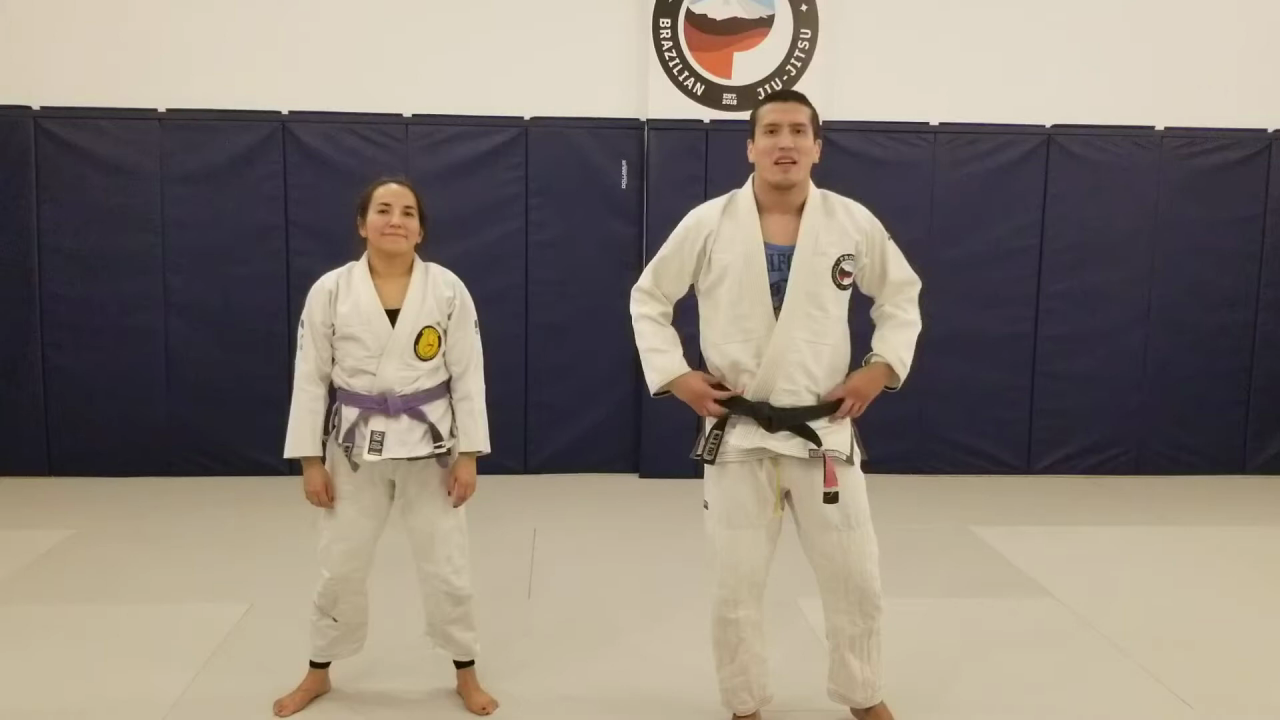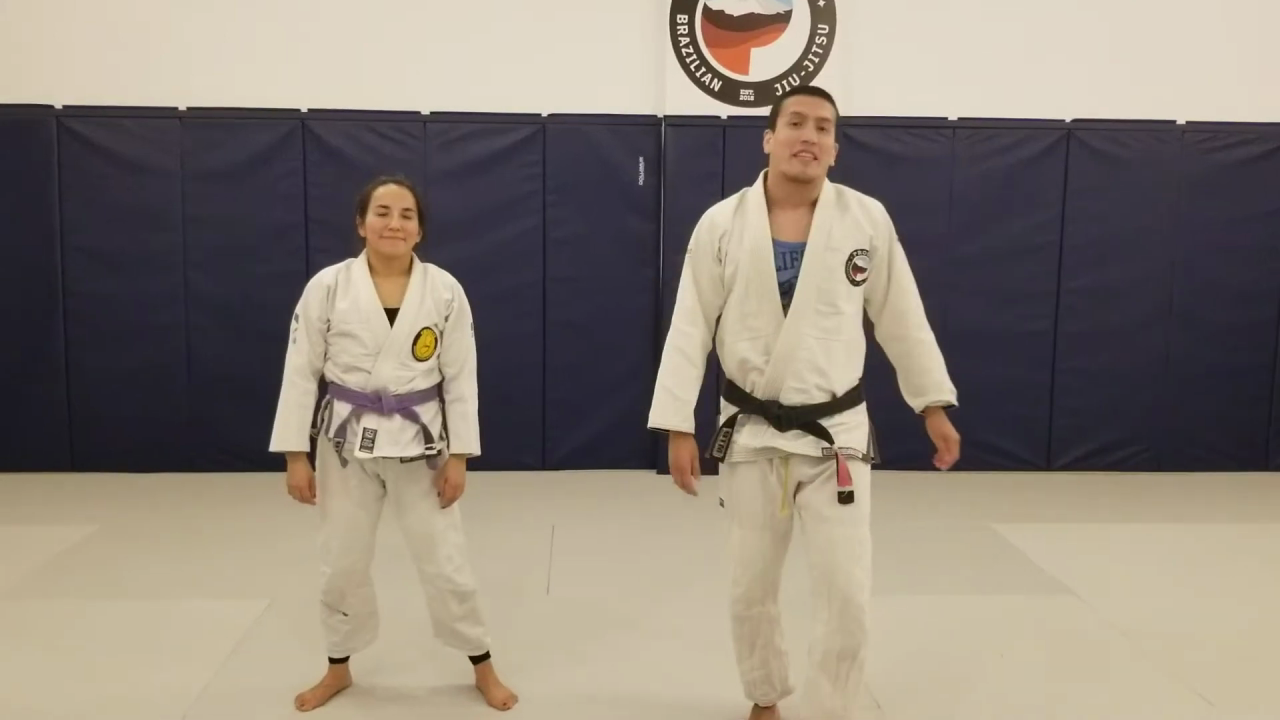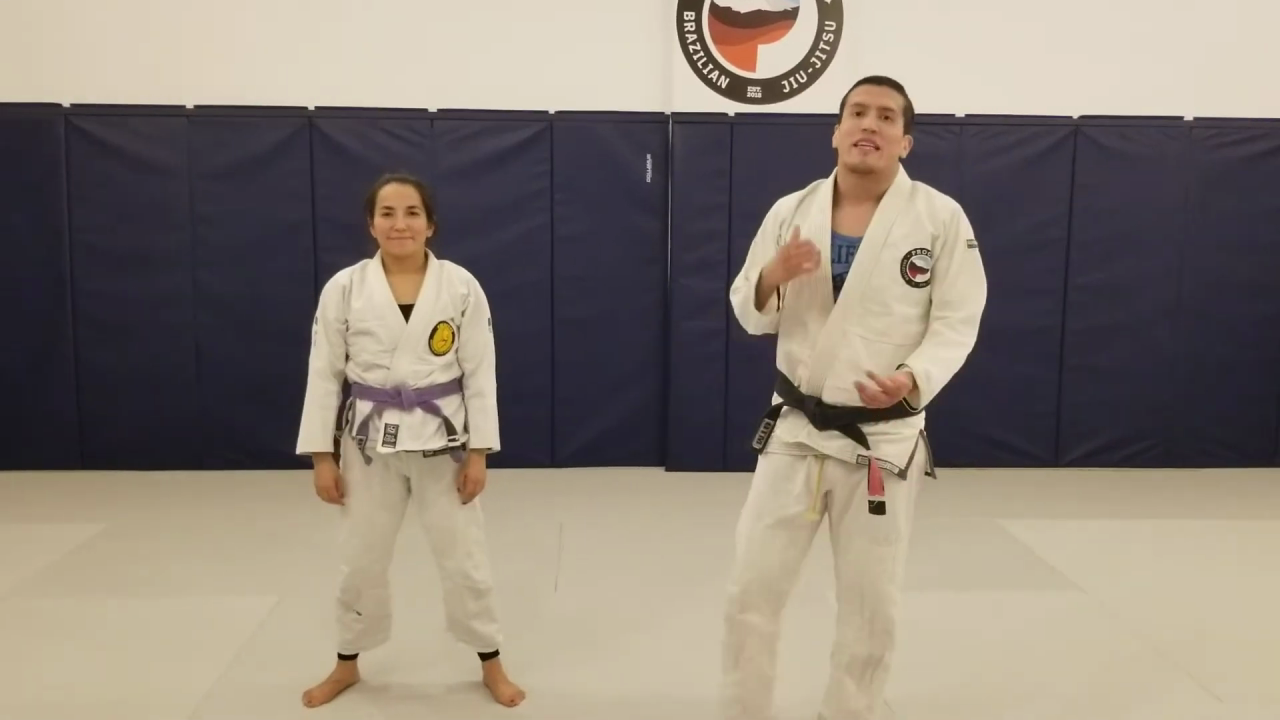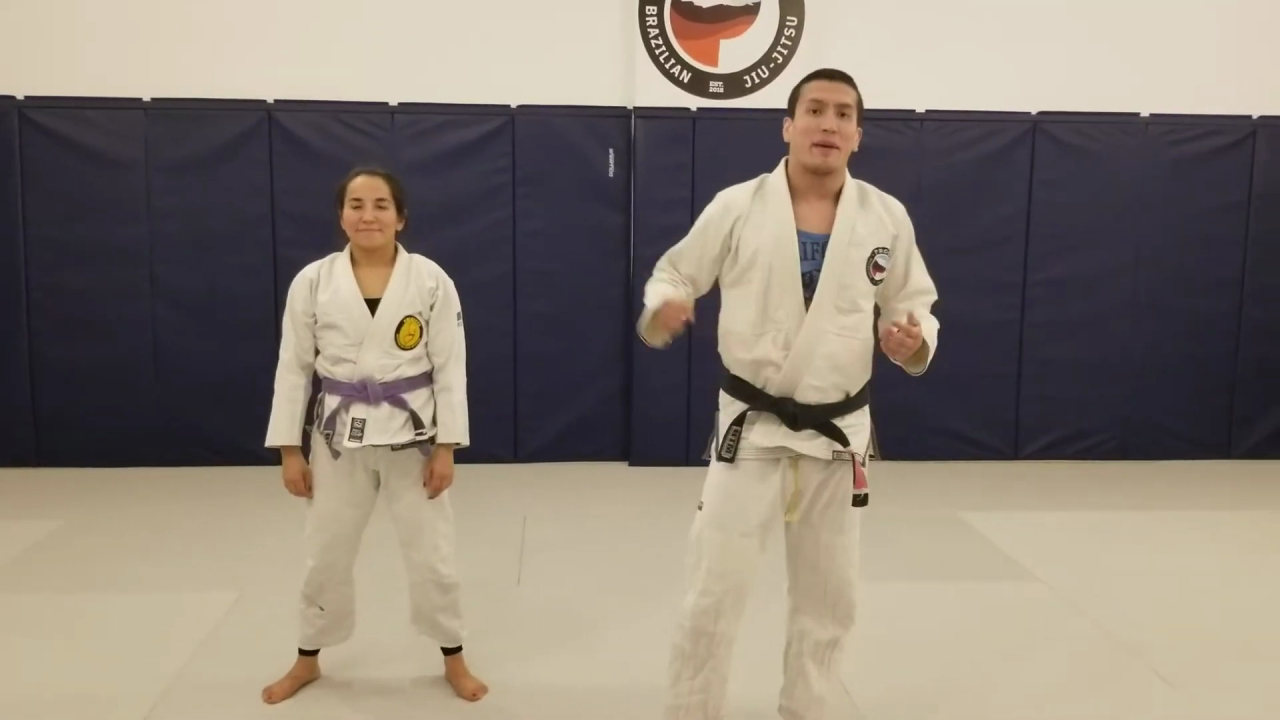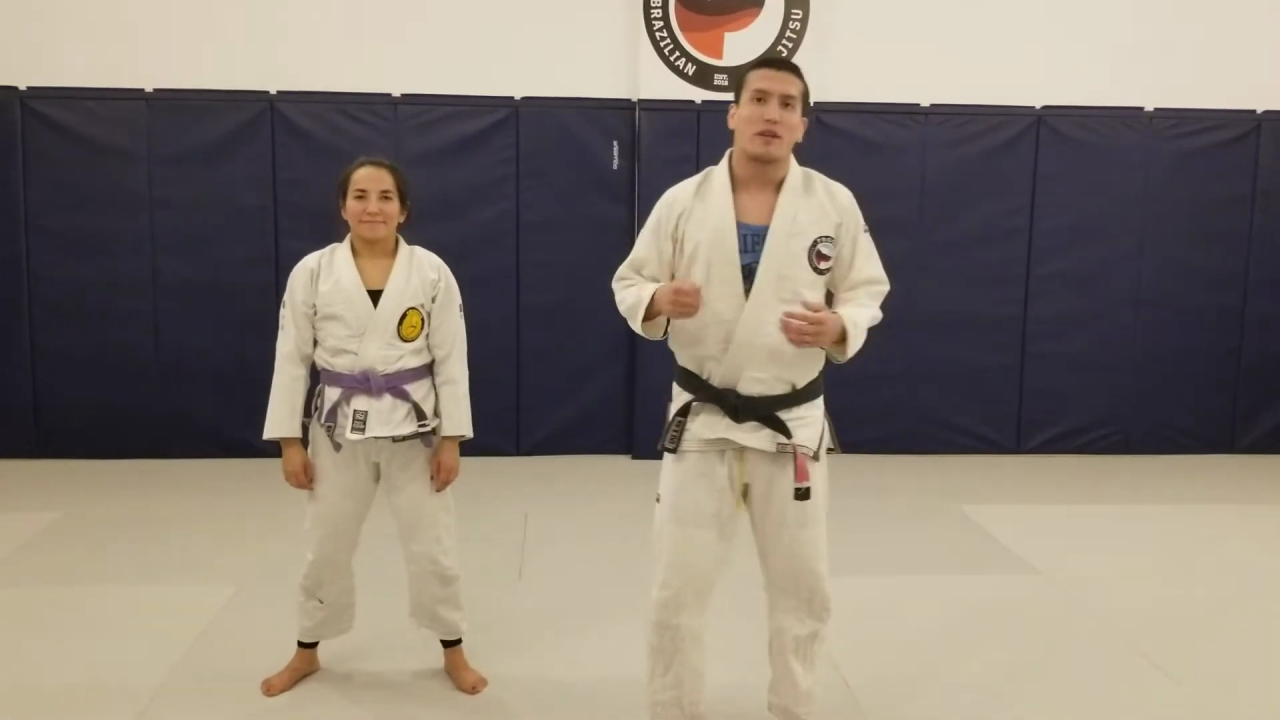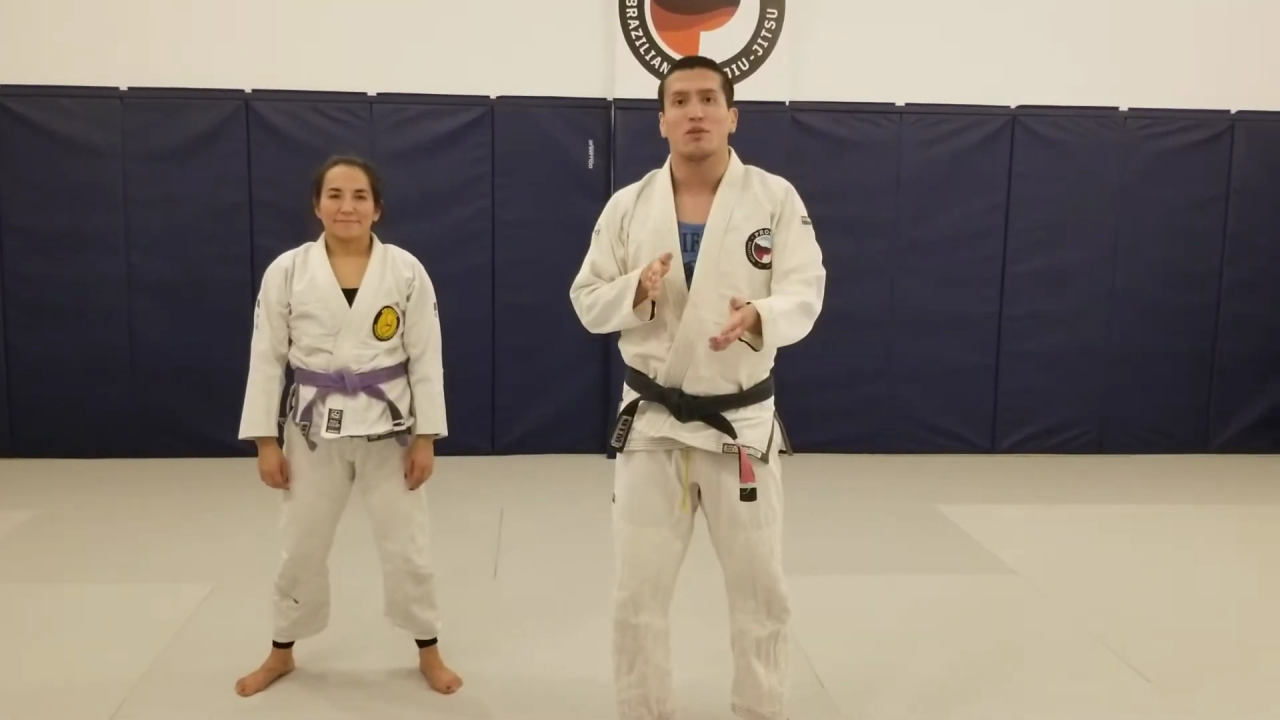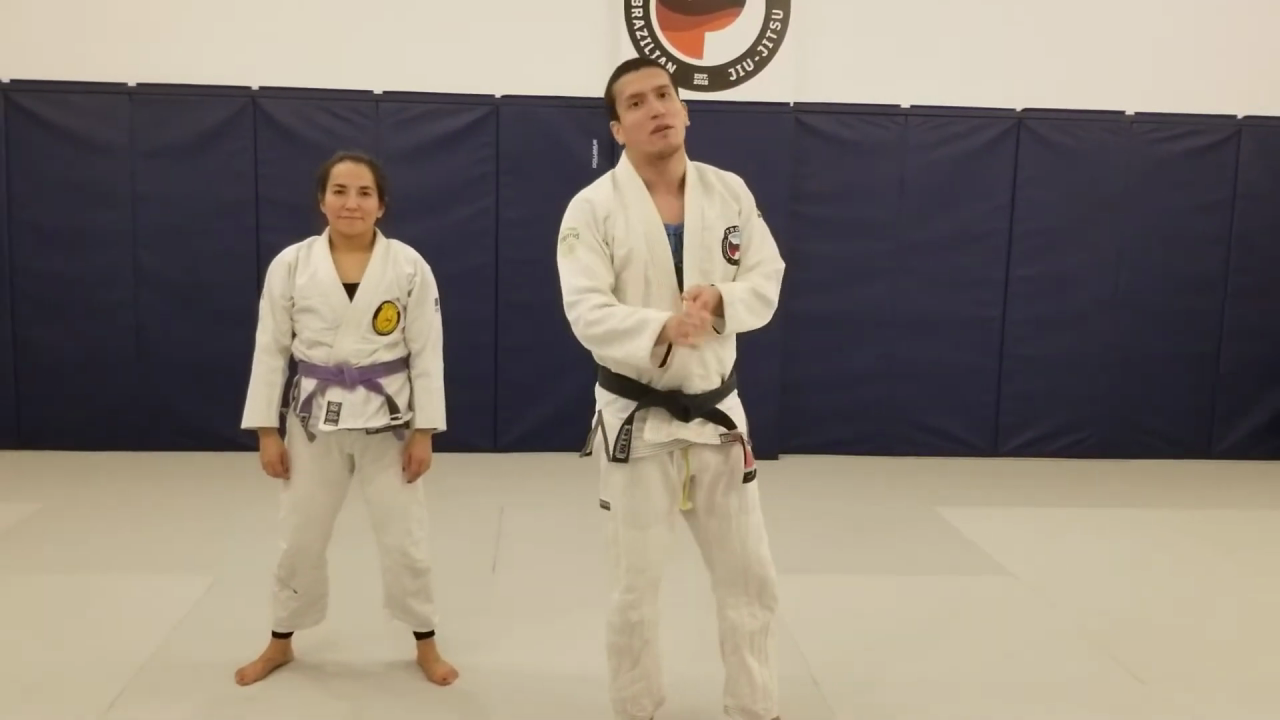
dt=0.7s
person 1, frame 1
left shoulder: (854, 223)
right shoulder: (707, 224)
left elbow: (903, 295)
right elbow: (647, 300)
left wrist: (883, 367)
right wrist: (675, 375)
left hip: (822, 433)
right hip: (738, 435)
left knee: (855, 580)
right knee: (736, 588)
person 1, frame 2
left shoulder: (867, 219)
right shoulder: (721, 223)
left elbow: (900, 318)
right elbow: (690, 327)
left wrist: (933, 404)
right wrist: (676, 426)
left hip: (837, 433)
right hip: (751, 432)
left knee: (844, 595)
right knee: (751, 588)
person 1, frame 3
left shoulder: (941, 217)
right shoulder: (791, 211)
left elbow: (956, 323)
right elbow: (744, 303)
left wrist: (912, 381)
right wrist: (772, 279)
left hip: (884, 437)
right hip: (795, 430)
left knee: (870, 606)
right knee: (751, 591)
person 1, frame 4
left shoulder: (887, 216)
right shoulder: (736, 207)
left elbow: (910, 302)
right elbow: (679, 278)
left wrist: (917, 341)
right wrist: (660, 307)
left hip: (839, 433)
right hip: (753, 428)
left knee: (828, 595)
right knee: (713, 593)
person 1, frame 5
left shoulder: (833, 203)
right shoulder: (682, 201)
left elbow: (866, 292)
right elbow: (627, 285)
left wrist: (839, 328)
right wrist: (658, 301)
left hip: (792, 424)
right hip: (702, 421)
left knee: (802, 587)
right knee: (678, 588)
person 1, frame 6
left shoulder: (776, 198)
right shoulder: (628, 205)
left elbow: (804, 295)
right elbow: (589, 302)
left wrist: (756, 318)
right wrist: (638, 289)
left hip: (742, 422)
right hip: (652, 421)
left knee: (760, 586)
right knee: (639, 590)
person 1, frame 7
left shoulder: (729, 191)
right shoulder: (592, 207)
left elbow: (766, 287)
right elbow: (587, 312)
left wrist: (715, 301)
right wrist: (661, 330)
left hip: (718, 414)
right hip: (637, 420)
left knee: (749, 578)
right knee: (636, 587)
person 2, frame 1
left shoulder: (447, 289)
right shoulder: (330, 290)
left elbow: (468, 376)
right elbow: (310, 378)
left wrist: (469, 455)
right wrist: (311, 460)
left hip: (429, 445)
right hip: (356, 446)
left knee: (446, 565)
right knee: (340, 564)
left ankle: (466, 672)
right ankle: (318, 672)
person 2, frame 2
left shoulder: (444, 290)
right shoulder: (327, 286)
left elbow: (460, 378)
right elbow: (300, 372)
left wrist: (459, 456)
right wrist: (295, 454)
left hip: (420, 443)
right hip: (347, 444)
left knee: (446, 562)
right knee: (342, 562)
left ankle: (482, 665)
right ankle: (339, 668)
person 2, frame 3
left shoulder: (461, 286)
right shoulder: (343, 288)
left elbow: (480, 372)
right elbow: (324, 374)
left wrist: (478, 452)
right wrist: (322, 457)
left hip: (442, 440)
right hip: (371, 441)
left knee: (464, 557)
right knee: (360, 559)
left ankle: (490, 663)
right ankle: (347, 664)
person 2, frame 4
left shoulder: (430, 279)
right shoulder: (312, 281)
left elbow: (450, 367)
right elbow: (293, 367)
left wrist: (446, 447)
right wrist: (290, 449)
left hip: (411, 434)
right hip: (339, 436)
left knee: (431, 552)
right knee: (325, 553)
left ankle: (453, 658)
right ankle: (307, 659)
person 2, frame 5
left shoulder: (431, 271)
right shoulder: (312, 271)
left elbow: (451, 359)
right elbow: (291, 359)
left wrist: (451, 440)
right wrist: (290, 441)
left hip: (413, 426)
right hip: (340, 427)
left knee: (432, 545)
right knee: (326, 546)
left ankle: (453, 651)
right ankle: (307, 652)
person 2, frame 6
left shoulder: (406, 270)
right shoulder: (286, 271)
left elbow: (426, 358)
right elbow: (266, 358)
left wrist: (426, 437)
right wrist: (265, 441)
left hip: (388, 425)
right hip: (315, 427)
left knee: (407, 544)
right knee: (301, 546)
left ankle: (428, 651)
right ankle: (282, 652)
person 2, frame 7
left shoulder: (409, 266)
right shoulder: (290, 264)
left elbow: (427, 353)
right elbow: (270, 350)
left wrist: (424, 431)
right wrist: (267, 431)
left hip: (388, 419)
right hip: (316, 419)
left knee: (405, 538)
right knee: (300, 537)
left ankle: (425, 643)
right ankle: (280, 642)
